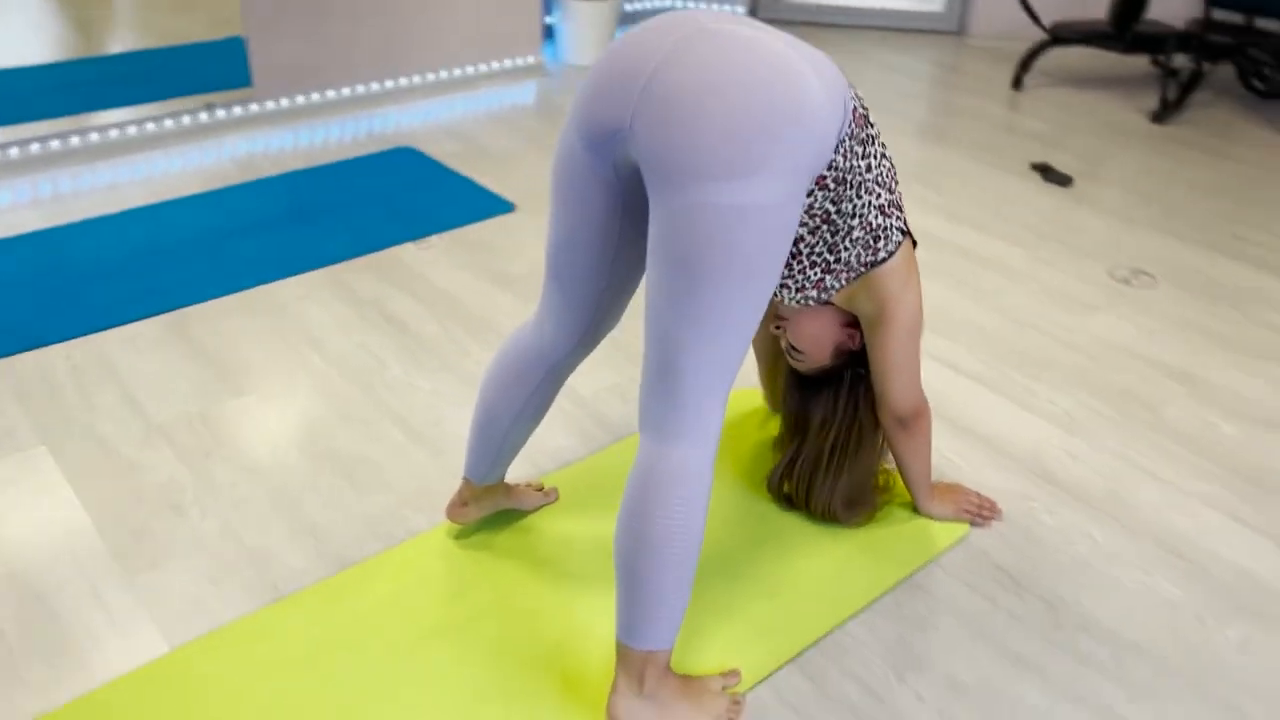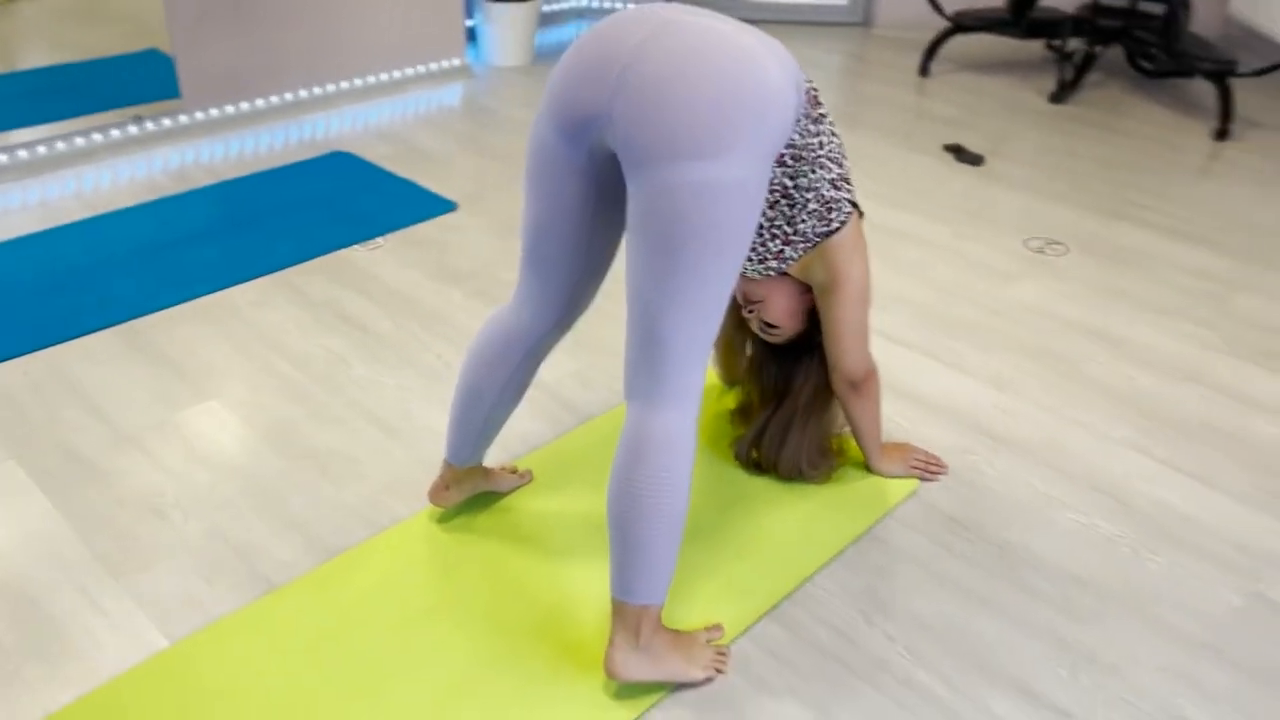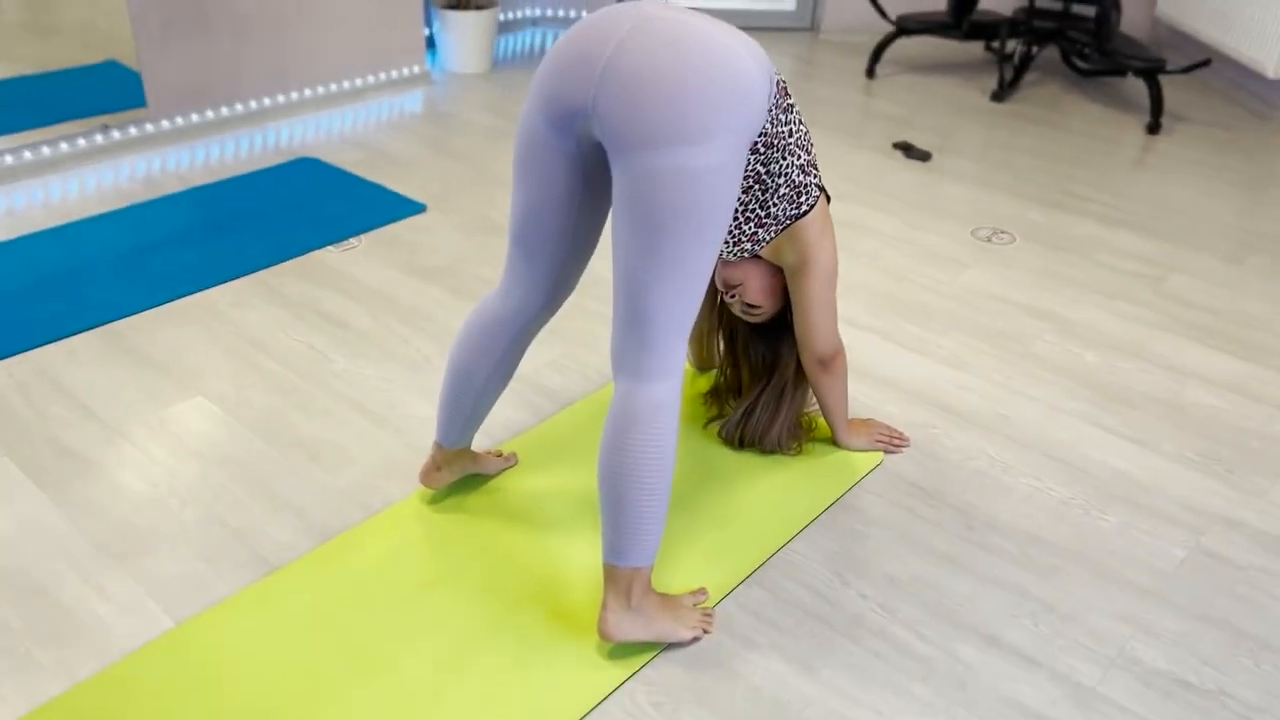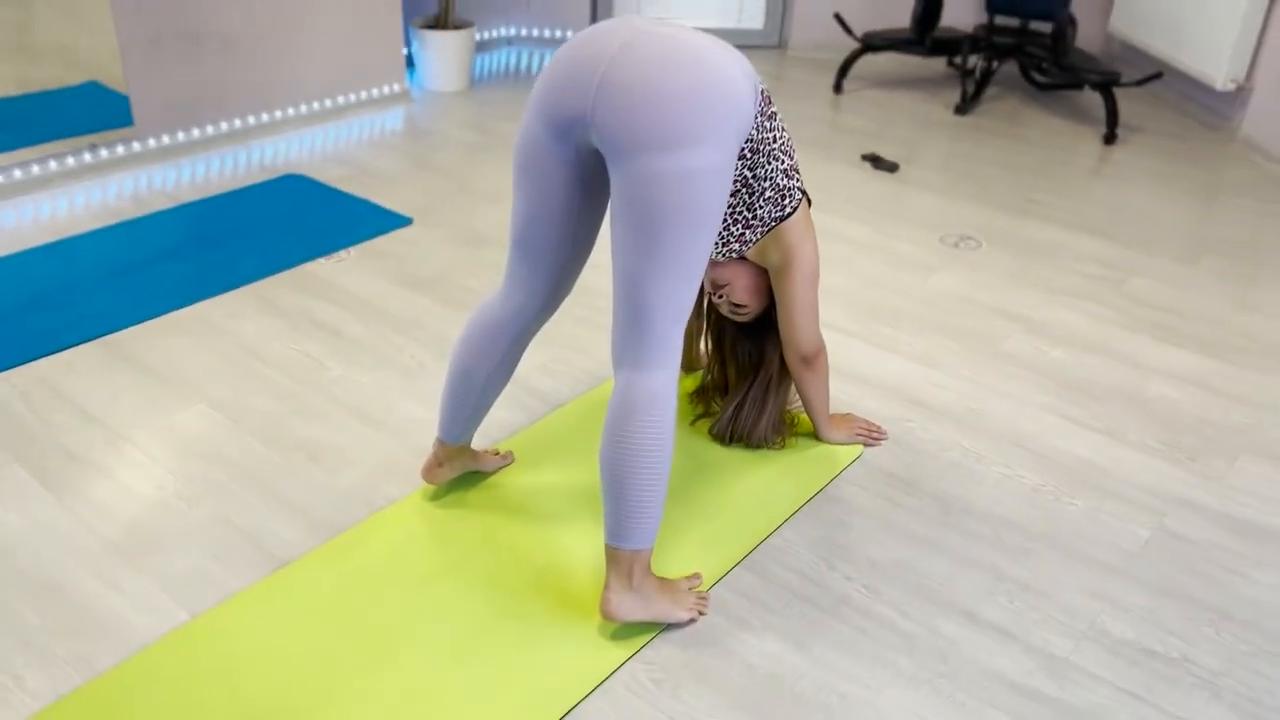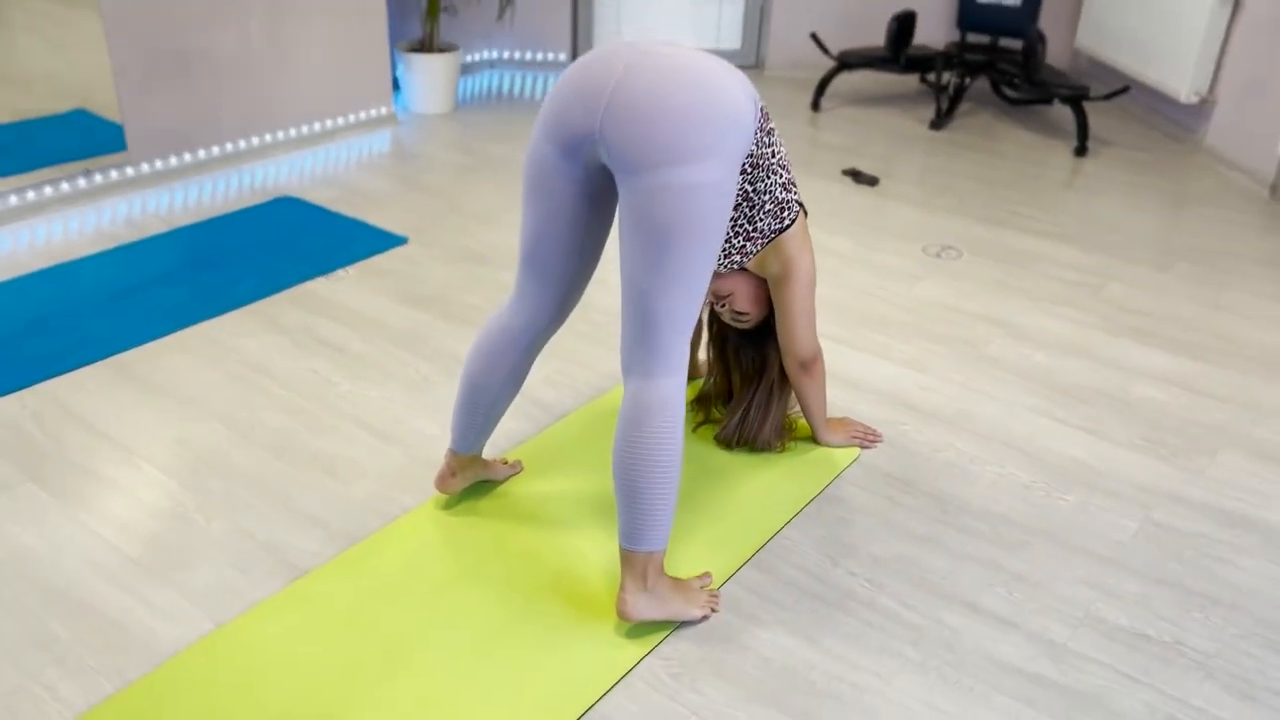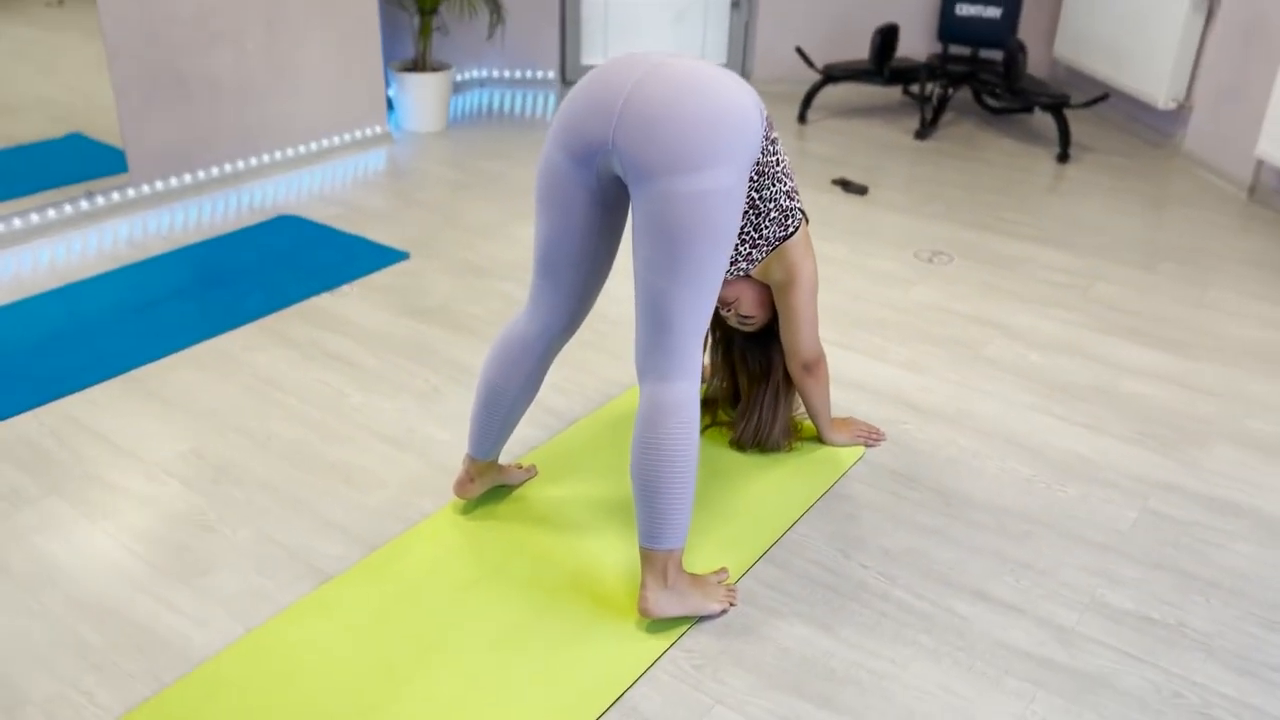
dt=0.3s
person 1, frame 1
right shoulder: (880, 277)
left elbow: (763, 318)
right elbow: (905, 412)
left wrist: (783, 405)
right wrist: (925, 494)
right hip: (740, 121)
left knee: (561, 328)
right knee: (682, 426)
left ankle: (477, 490)
person 1, frame 2
right shoulder: (832, 248)
left elbow: (718, 296)
right elbow: (853, 374)
left wrist: (734, 372)
right wrist: (876, 453)
right hip: (703, 103)
left knee: (537, 310)
right knee: (664, 395)
left ankle: (457, 474)
right ankle: (635, 643)
person 1, frame 3
left shoulder: (730, 235)
right shoulder: (800, 233)
left elbow: (692, 301)
right elbow: (822, 353)
left wrist: (707, 358)
right wrist: (843, 429)
right hip: (688, 93)
left knee: (524, 295)
right knee: (648, 368)
left ankle: (447, 455)
right ankle: (628, 604)
person 1, frame 4
left shoulder: (710, 244)
right shoulder: (783, 236)
left elbow: (677, 301)
right elbow: (805, 351)
left wrist: (689, 359)
right wrist: (825, 423)
right hip: (679, 100)
left knee: (523, 297)
right knee: (645, 361)
left ankle: (448, 453)
right ankle: (628, 585)
person 1, frame 5
left shoulder: (713, 251)
right shoulder: (782, 246)
left elbow: (679, 315)
right elbow: (803, 356)
left wrist: (691, 371)
right wrist: (823, 427)
right hip: (687, 118)
left knee: (531, 309)
right knee: (654, 369)
right ankle: (643, 586)
person 1, frame 6
right shoulder: (784, 253)
left elbow: (687, 318)
right elbow: (805, 359)
right wrist: (827, 426)
left hip: (601, 91)
right hip: (696, 124)
left knee: (546, 317)
right knee: (668, 372)
